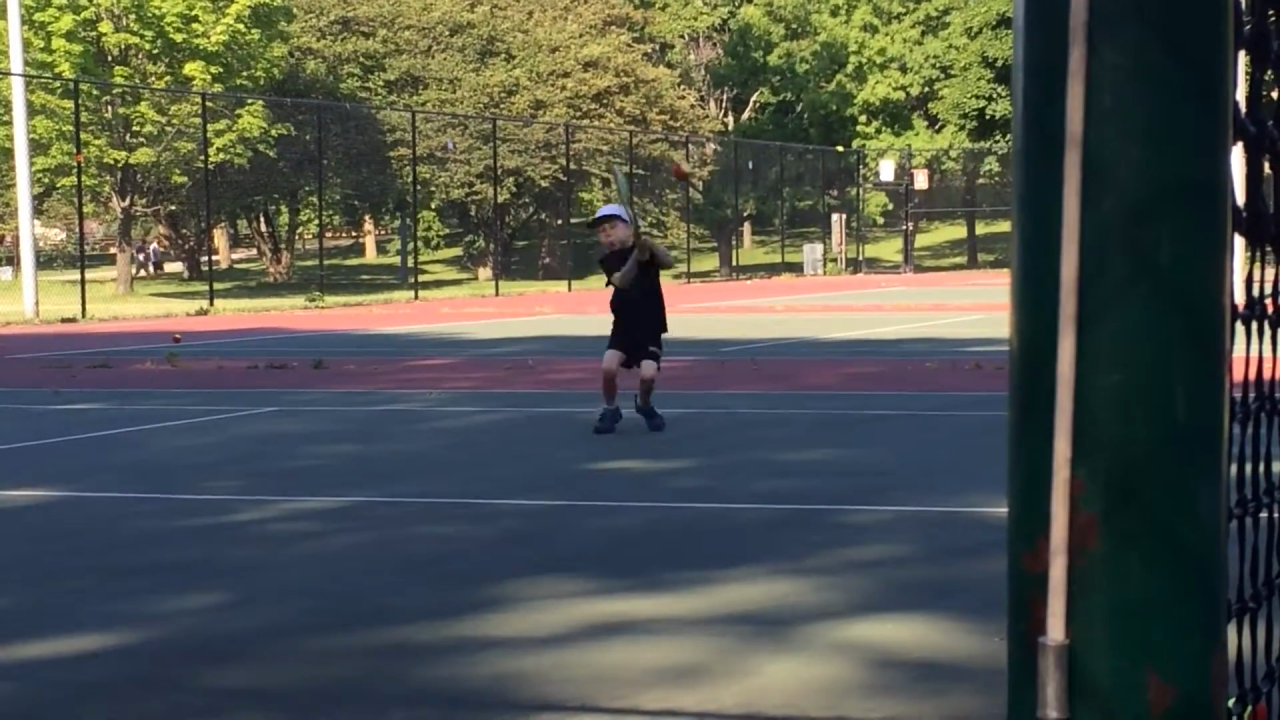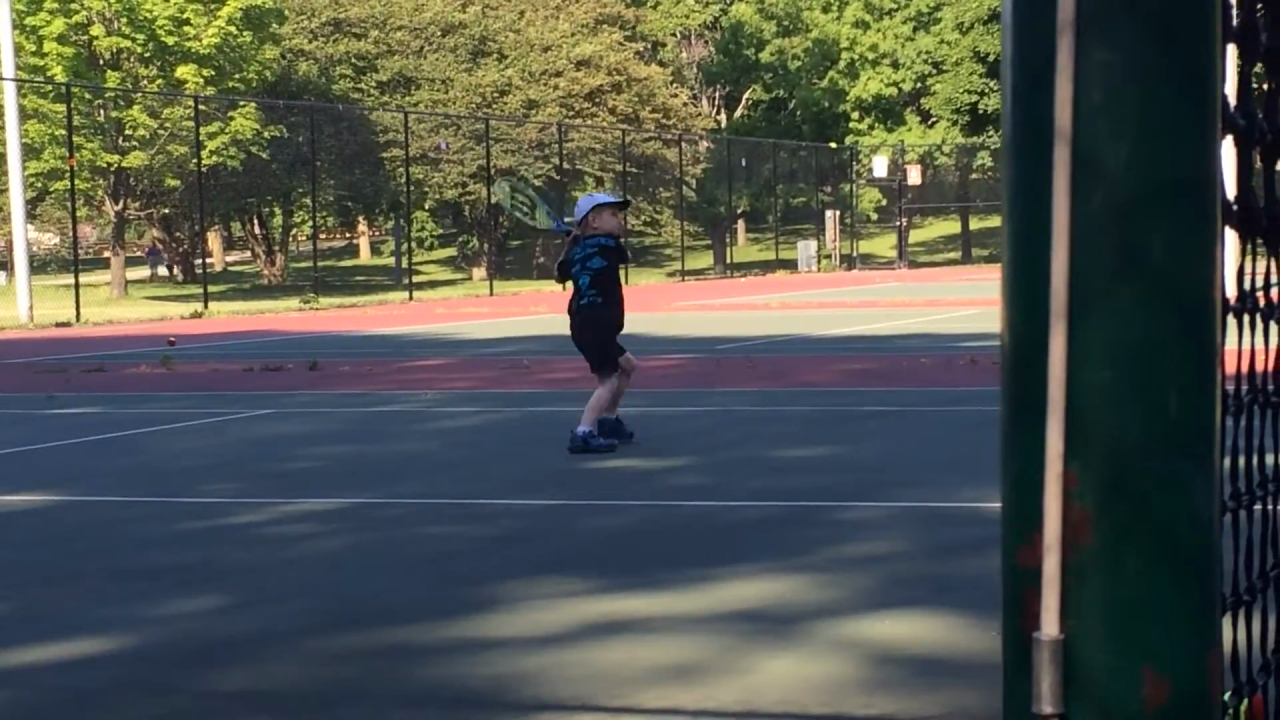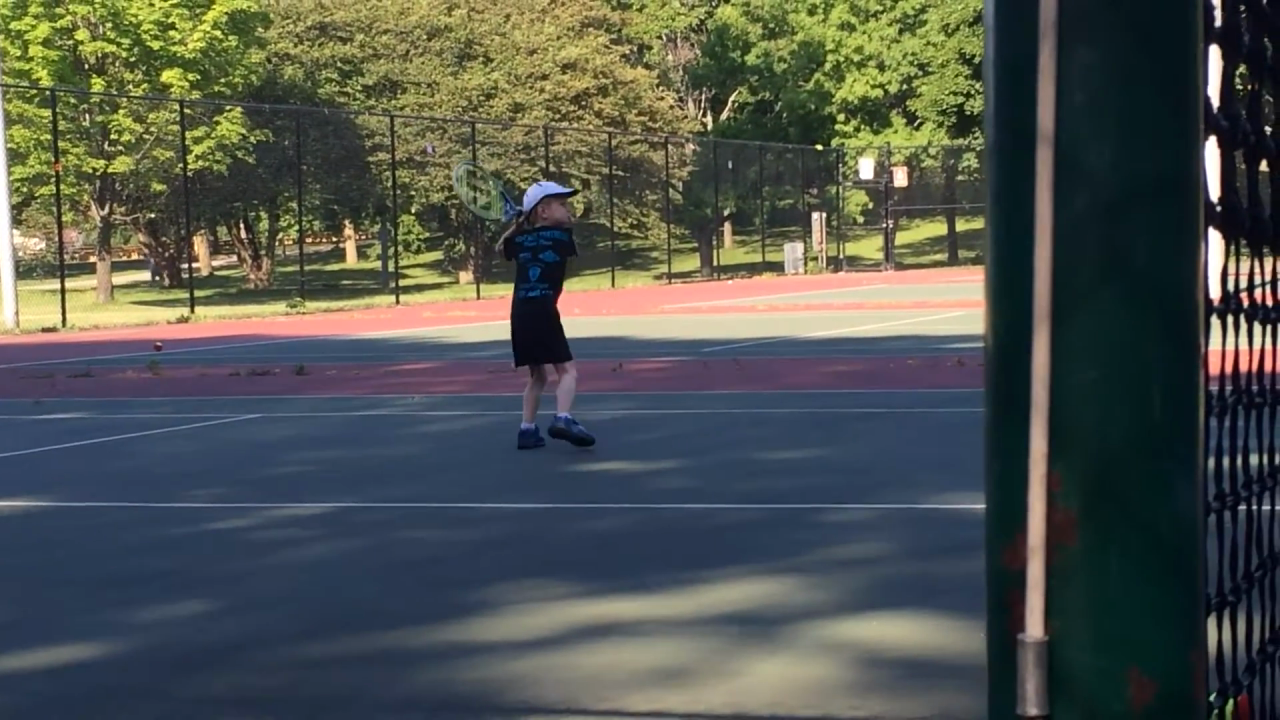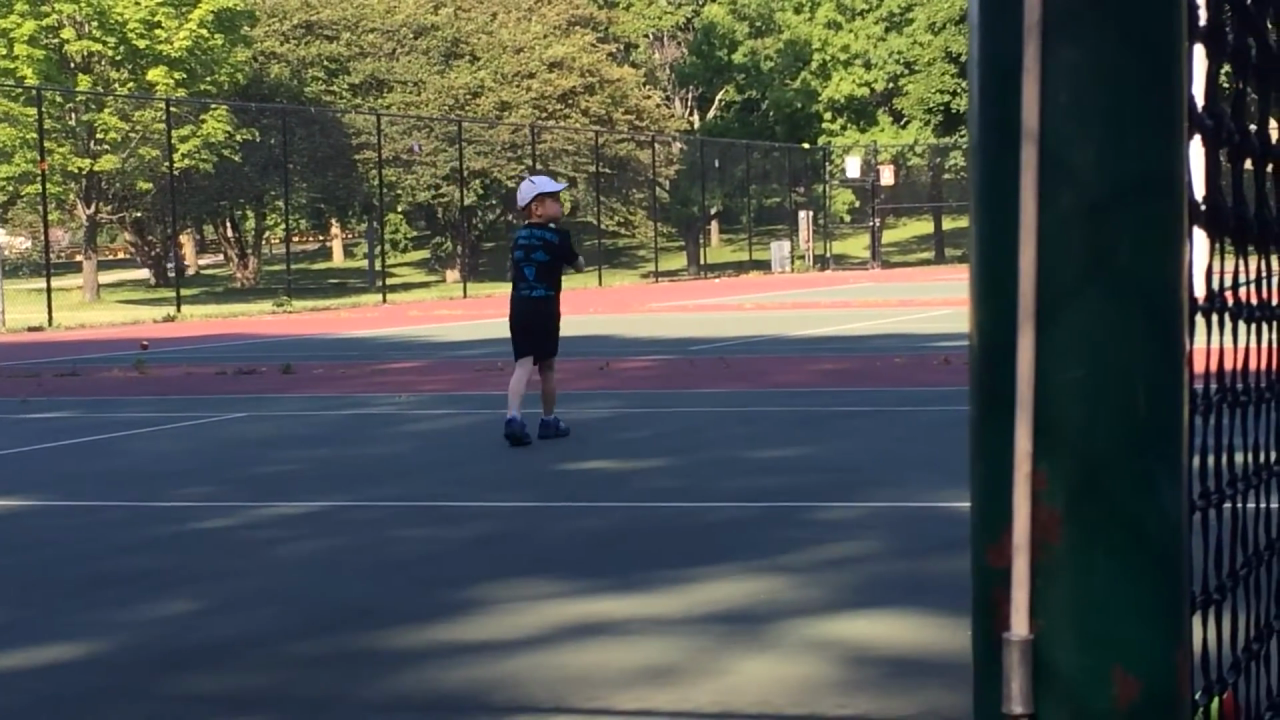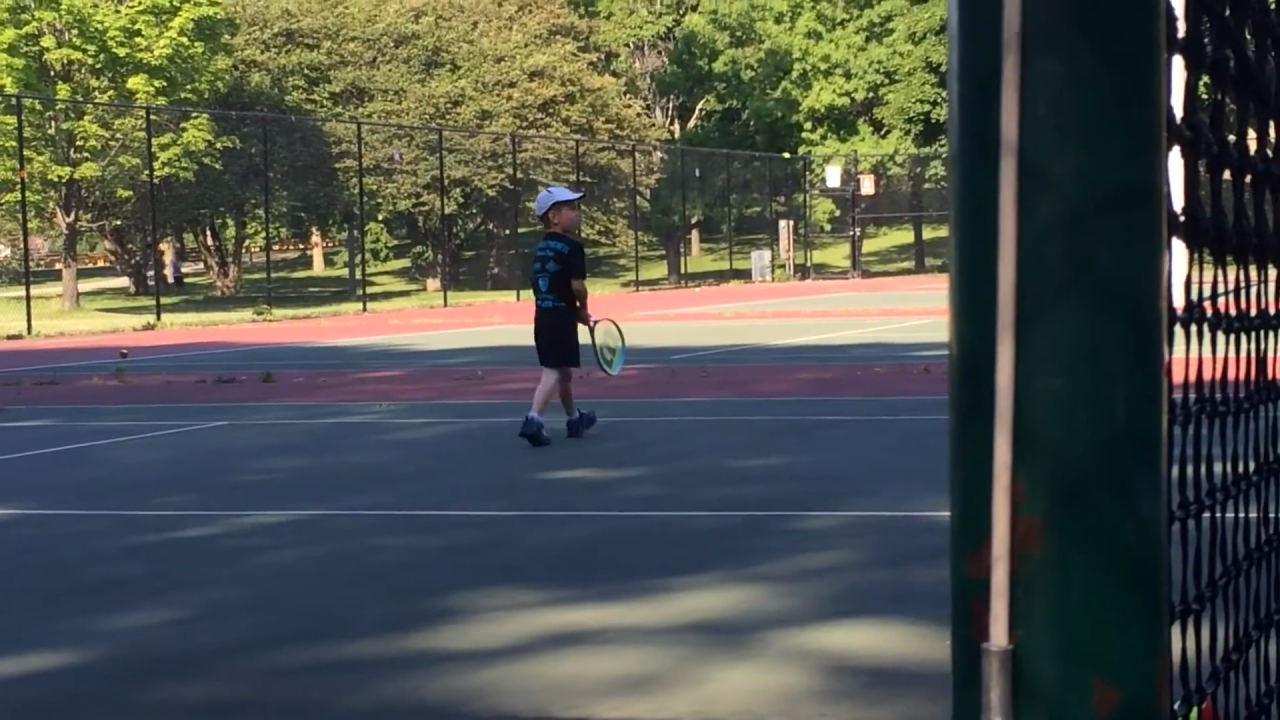
dt=0.5s
person 1, frame 1
left shoulder: (646, 251)
right shoulder: (608, 261)
left elbow: (668, 262)
right elbow: (623, 282)
left wrist: (648, 245)
right wrist: (636, 255)
left hip: (650, 327)
right hip: (623, 326)
left knee: (648, 374)
right knee: (608, 367)
left ankle: (644, 404)
right ankle: (610, 409)
person 1, frame 2
left shoulder: (574, 252)
right shoulder: (610, 244)
left elbow: (560, 275)
right elbow: (624, 256)
left hip: (583, 323)
right hip: (598, 324)
left knee: (628, 366)
right knee: (609, 380)
left ankle: (608, 419)
right ankle: (583, 434)
person 1, frame 3
left shoulder: (521, 240)
right shoulder: (562, 236)
left elbow: (502, 247)
left wrist: (518, 226)
left hip: (519, 315)
right hip: (543, 313)
left knee: (537, 375)
right knee: (567, 370)
left ankle: (528, 429)
right ankle: (563, 419)
person 1, frame 4
left shoulder: (518, 237)
right shoulder: (558, 238)
right elbow: (578, 266)
right wrist: (571, 258)
left hip: (519, 310)
right hip: (545, 310)
left knee: (522, 367)
right knee: (546, 367)
left ankle: (514, 420)
right ankle: (548, 421)
person 1, frame 5
left shoulder: (541, 247)
right shoulder: (572, 247)
left elbow: (544, 285)
right elbow: (577, 286)
right wrist: (583, 310)
left hip: (543, 318)
right hip: (561, 319)
left knee: (563, 373)
right knee: (553, 374)
left ankle: (575, 419)
right ankle: (533, 420)
